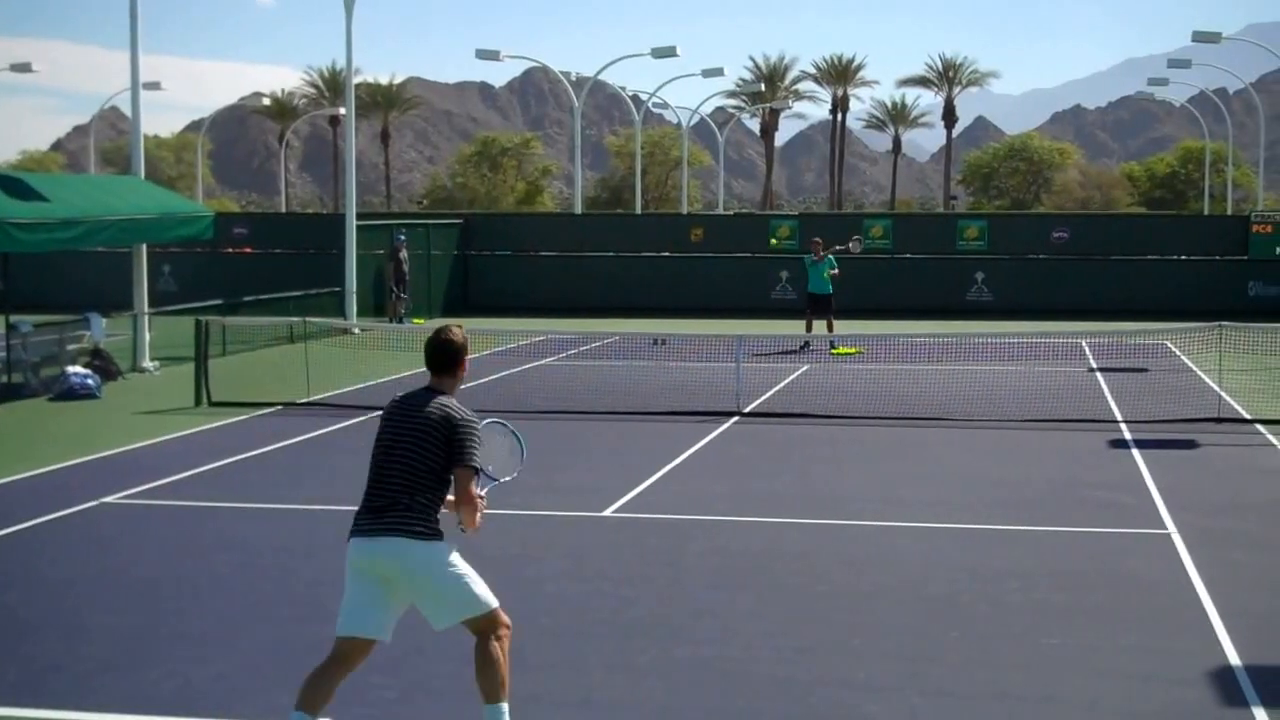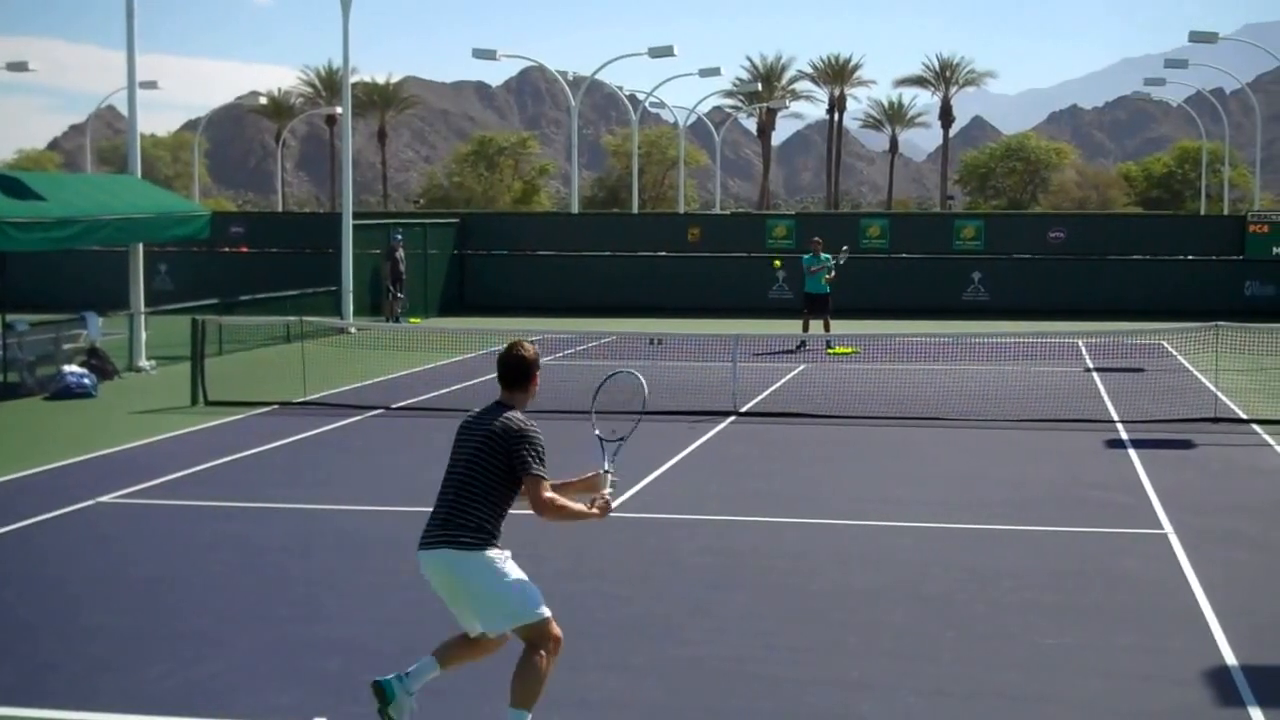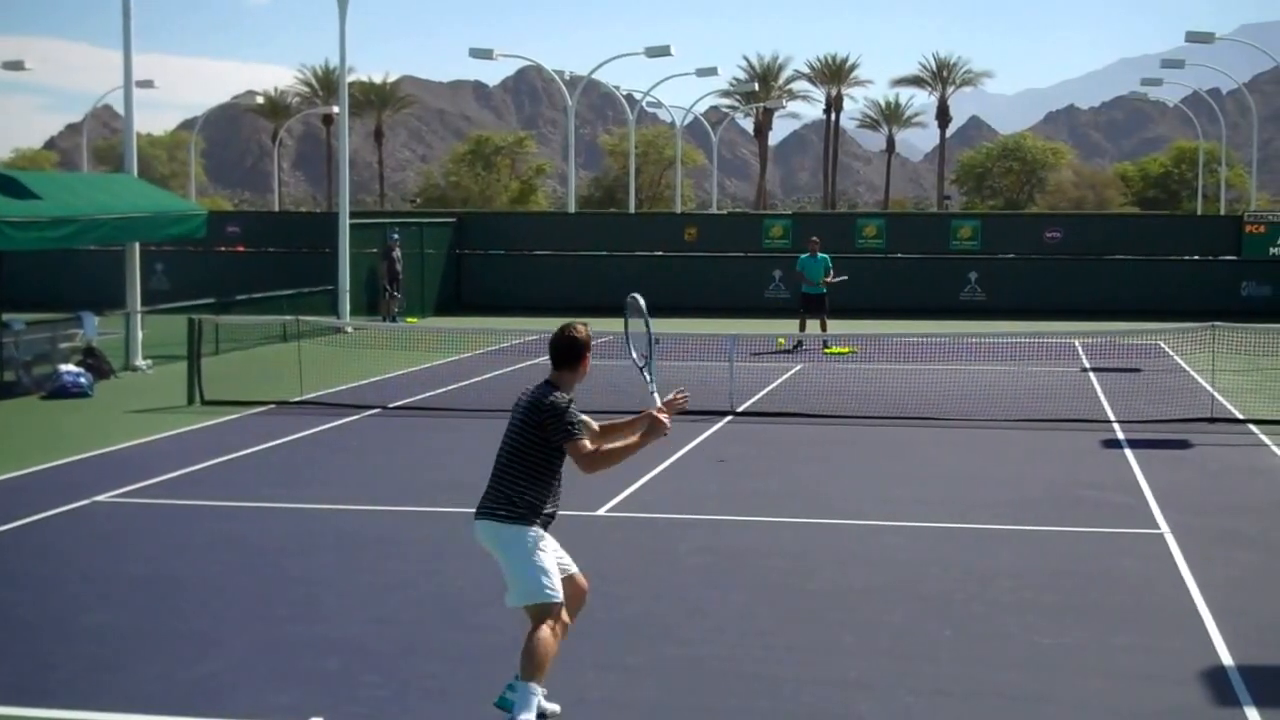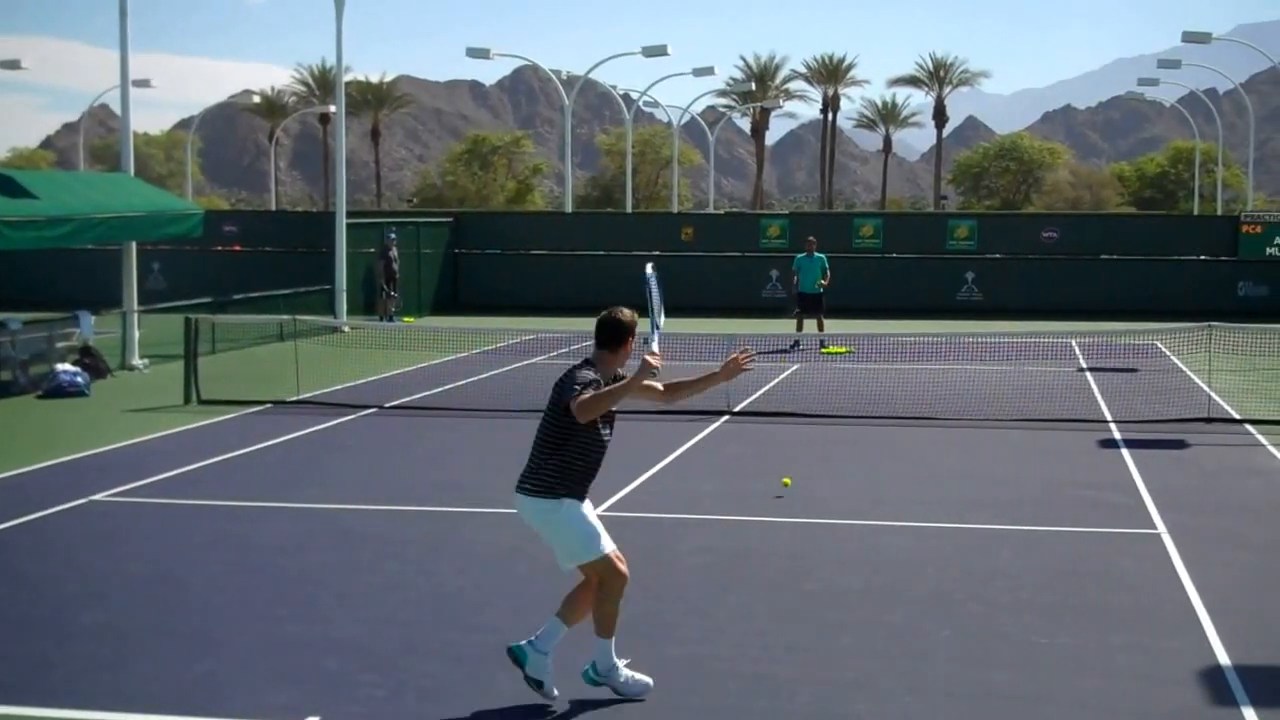
dt=0.2s
person 1, frame 1
left shoulder: (395, 408)
right shoulder: (461, 419)
right elbow: (464, 496)
right wrist: (471, 519)
left hip: (365, 543)
right hip: (416, 545)
left knee: (345, 656)
right knee: (495, 630)
person 1, frame 2
left shoulder: (474, 421)
right shoulder: (523, 430)
right elbow: (541, 503)
left wrist: (580, 486)
right wrist: (590, 511)
left hip: (437, 550)
right hip: (471, 554)
left knee: (489, 637)
right knee: (545, 640)
left ankle: (402, 684)
person 1, frame 3
left shoulder: (539, 397)
right shoulder: (558, 406)
left elbow: (598, 434)
right elbow: (588, 461)
left wrist: (650, 417)
right wrist: (645, 437)
left hip: (511, 523)
right hip: (512, 526)
left knee: (576, 593)
right knee: (552, 620)
person 1, frame 4
left shoulder: (608, 378)
right shoulder: (581, 379)
left elbow: (667, 393)
right elbow: (584, 413)
left wrist: (720, 376)
right wrist: (634, 380)
left hip: (560, 497)
right hip: (548, 499)
left knee: (601, 577)
right knee: (613, 573)
left ankle: (536, 653)
right ankle: (605, 667)
